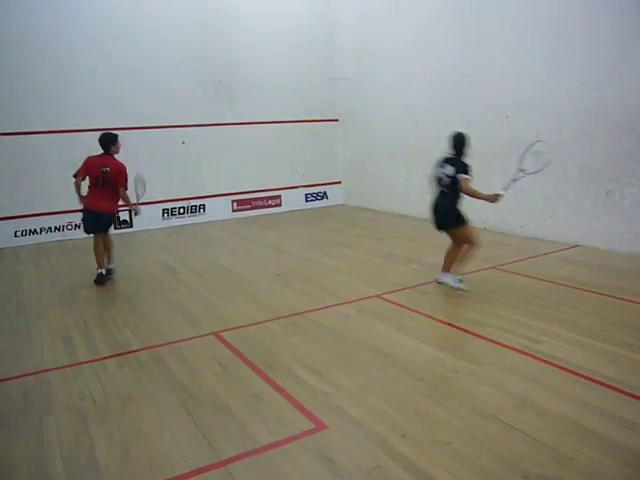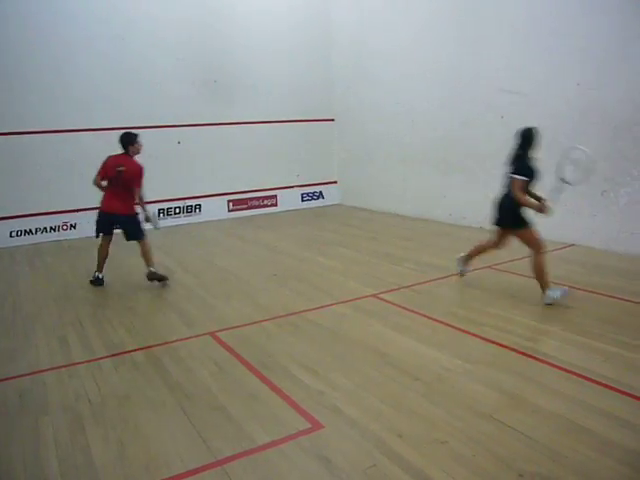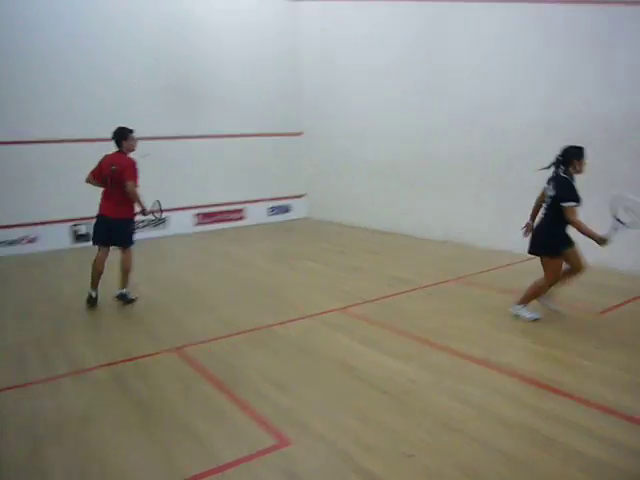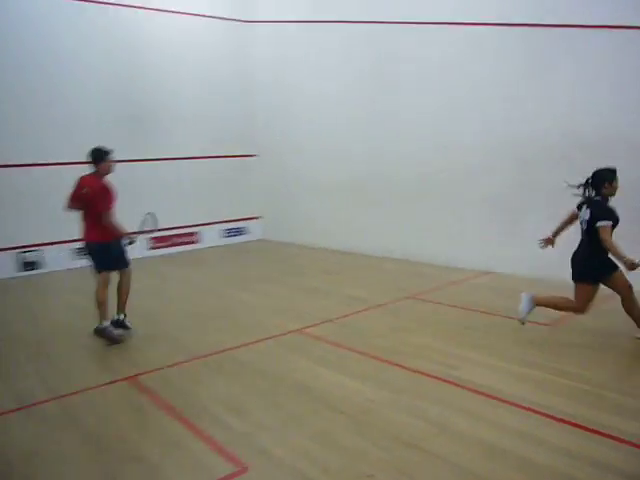
dt=0.2s
person 1, frame 1
left shoulder: (90, 160)
right shoulder: (119, 167)
left elbow: (77, 181)
right elbow: (122, 193)
left wrist: (81, 197)
right wrist: (132, 207)
left hip: (91, 208)
right hip: (109, 209)
left knee: (98, 238)
right knee: (105, 234)
left ankle: (101, 272)
right ankle: (110, 265)
person 1, frame 2
left shoulder: (110, 160)
right shoulder: (137, 167)
left elbow: (96, 181)
right elbow: (137, 193)
right wrist: (145, 212)
left hip: (107, 209)
right hip: (127, 211)
left knee: (105, 241)
right knee: (142, 240)
left ankle: (98, 275)
right ankle: (151, 271)
person 1, frame 3
left shoulder: (106, 160)
right shoulder: (129, 163)
left elbow: (90, 179)
right elbow: (130, 188)
right wrist: (142, 207)
left hip: (104, 214)
right hip: (123, 215)
left knee: (102, 253)
right knee: (126, 252)
left ankle: (93, 292)
right ankle: (123, 292)
person 1, frame 4
left shoulder: (83, 181)
right shoulder: (101, 187)
left elbow: (71, 204)
right elbow: (106, 218)
right wrist: (123, 233)
left hip: (90, 239)
right hip: (105, 239)
left knee: (103, 279)
right knee: (125, 272)
left ankle: (103, 324)
right ankle: (120, 317)
person 2, frame 1
left shoulder: (443, 161)
right shoulder: (461, 166)
left elbow: (436, 180)
right elbow: (465, 189)
right wrist: (486, 197)
left hip: (439, 207)
right hip: (448, 210)
left knee: (458, 243)
right knee: (472, 243)
left ankle: (446, 274)
right ankle: (447, 273)
person 2, frame 2
left shoulder: (520, 159)
right shoulder: (524, 164)
right elbow: (516, 193)
left wrist: (536, 197)
right wrist: (535, 205)
left hip: (507, 208)
right hip: (511, 211)
left knee: (498, 242)
right knee: (538, 248)
left ankle: (464, 260)
right ankle: (548, 292)
person 2, frame 3
left shoulder: (556, 179)
right shoulder: (568, 188)
left elbow: (539, 200)
right elbow: (572, 219)
left wrist: (531, 221)
right wrist: (595, 237)
left hip: (557, 234)
right hip: (549, 235)
left knee: (577, 267)
right knee: (551, 278)
left ankle: (543, 294)
right ankle: (519, 306)
person 2, frame 4
left shoulder: (588, 203)
right shoulder: (604, 209)
left elbow: (568, 220)
right elbow: (606, 239)
left wrist: (553, 236)
right wrist: (625, 260)
left hip: (595, 259)
right hip: (589, 261)
right knee: (579, 307)
right ankle: (532, 300)
